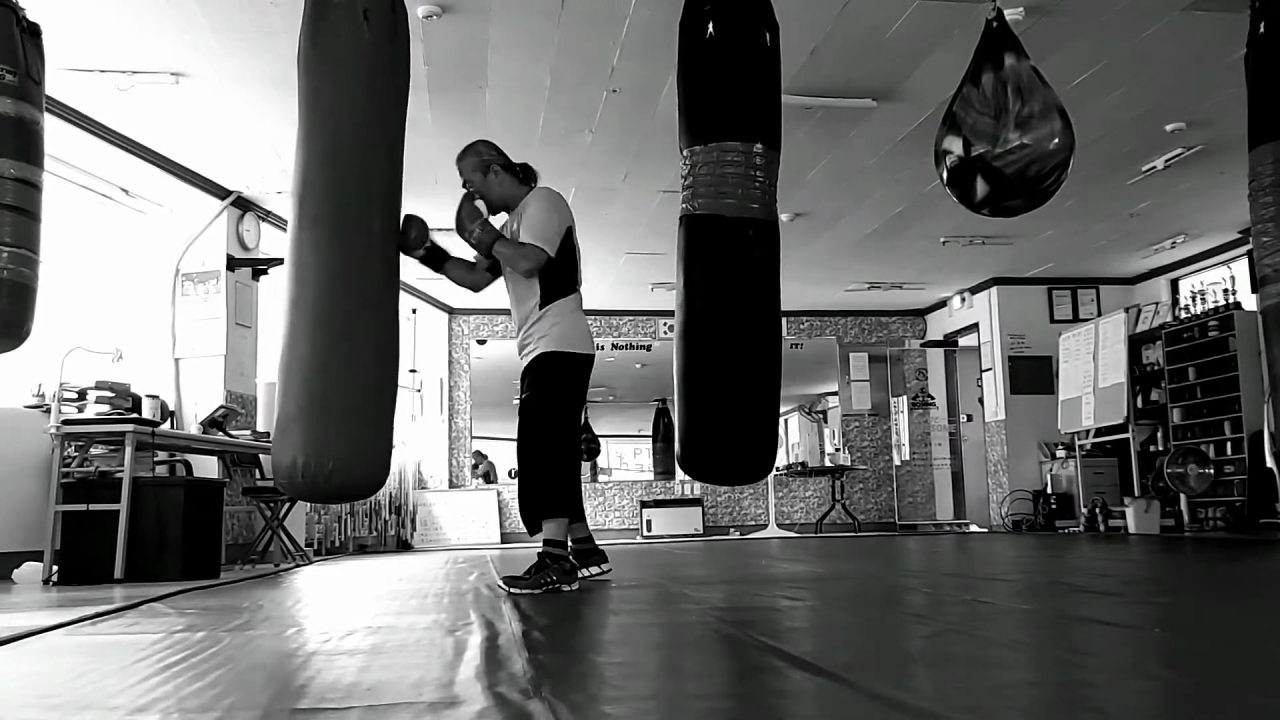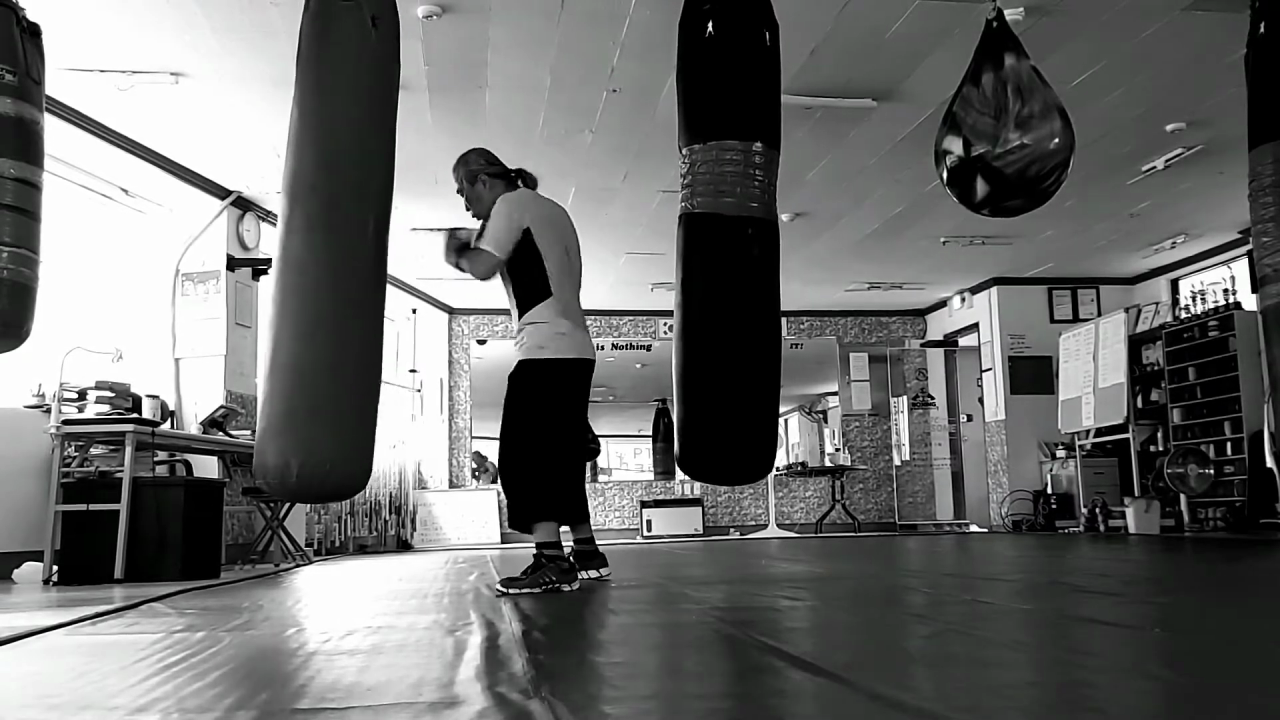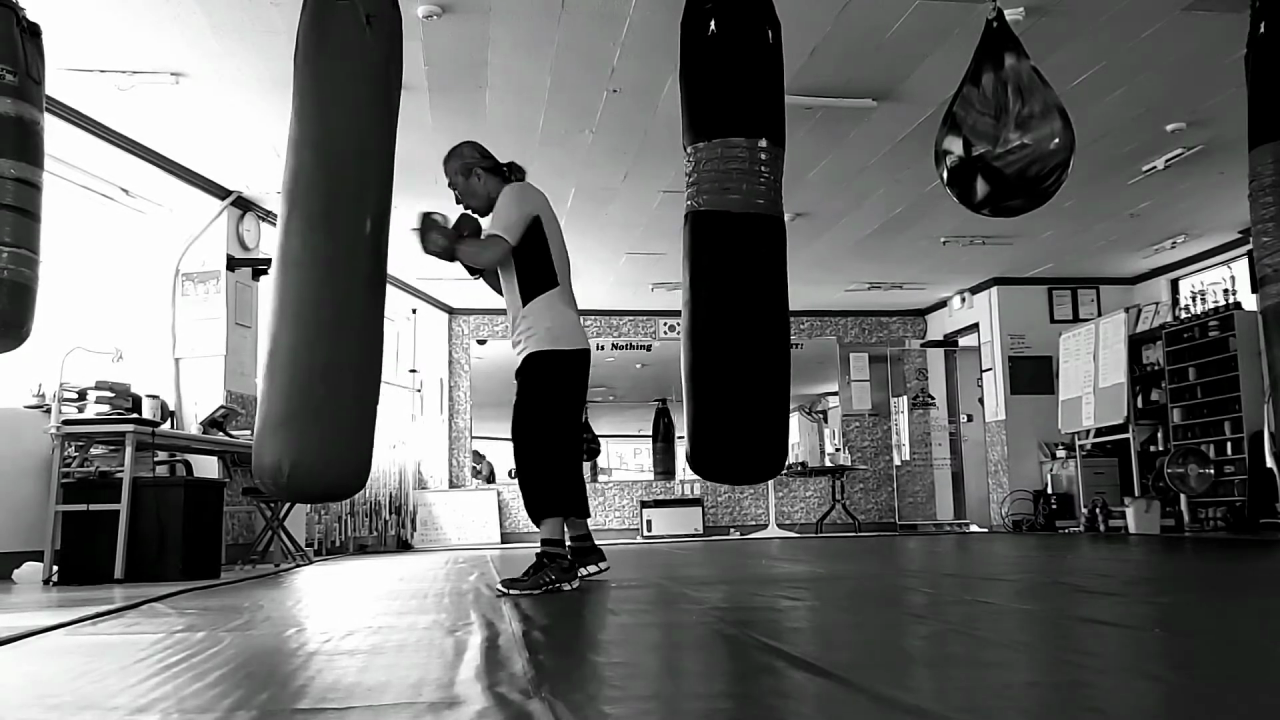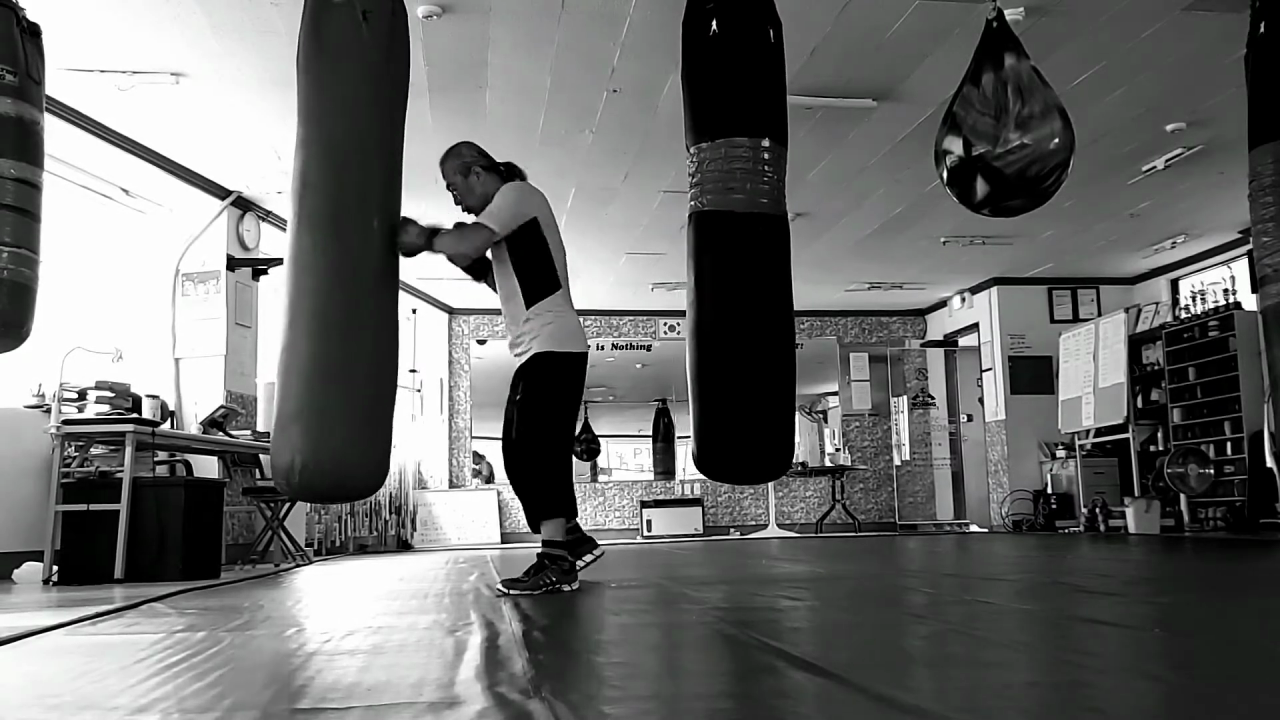
dt=0.5s
person 1, frame 1
left shoulder: (543, 200)
right shoulder: (517, 220)
left elbow: (529, 261)
right elbow: (476, 280)
left wrist: (481, 235)
right wrist: (425, 250)
left hip: (558, 348)
right hip: (543, 352)
left knee: (542, 450)
right knee: (549, 452)
left ankle: (556, 560)
right ankle: (581, 551)
person 1, frame 2
left shoulder: (511, 204)
right shoulder: (551, 213)
left elbow: (484, 268)
left wrist: (460, 254)
right wrist: (482, 252)
left hip: (544, 354)
right hip: (573, 353)
left knee: (522, 455)
right knee: (559, 456)
left ankle: (551, 561)
right ankle: (587, 553)
person 1, frame 3
left shoulder: (516, 195)
right shoulder: (519, 205)
left elbow: (491, 255)
right elbow: (512, 277)
left wrist: (452, 246)
right wrist: (466, 249)
left hip: (550, 347)
right hip: (558, 347)
left knee: (539, 450)
right knee: (555, 451)
left ankle: (555, 558)
right ankle: (582, 549)
person 1, frame 4
left shoulder: (517, 194)
right shoulder: (508, 208)
left elbow: (468, 247)
right elbow: (510, 283)
left wrist: (426, 239)
right wrist: (457, 254)
left hip: (551, 348)
right hip: (537, 351)
left knee: (536, 450)
right knee: (526, 451)
left ankle: (555, 560)
right ankle: (573, 540)
